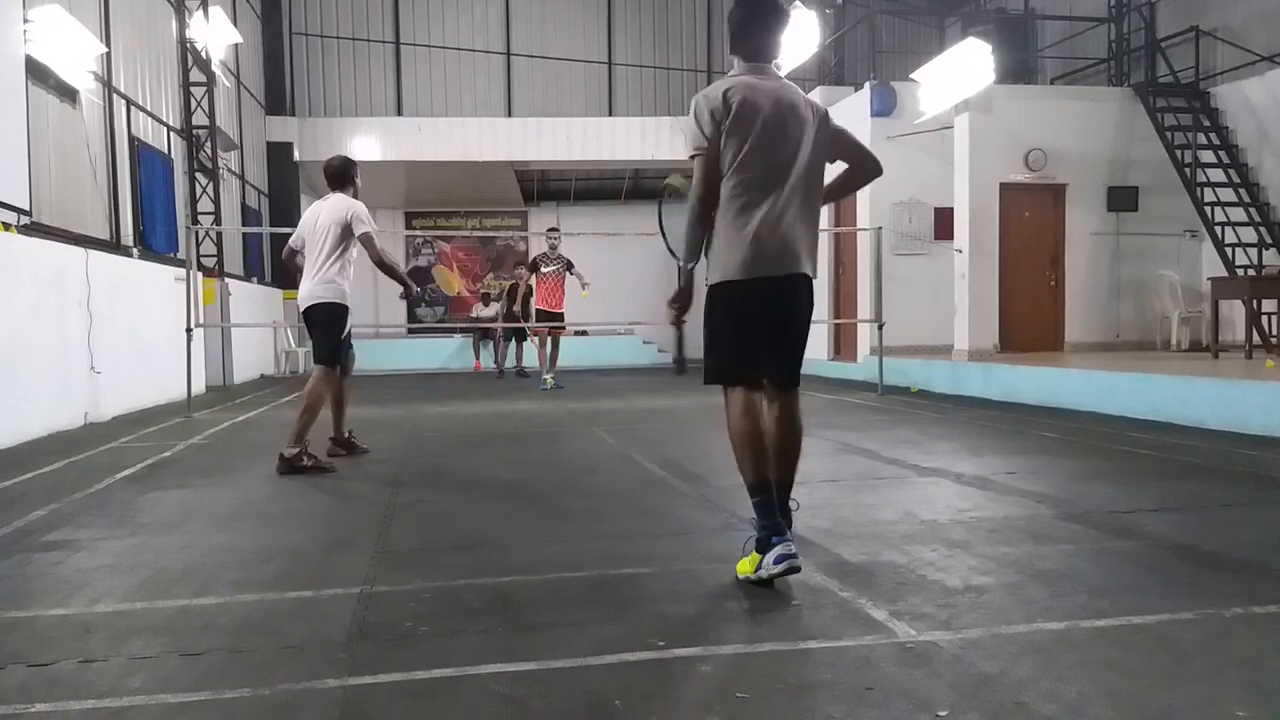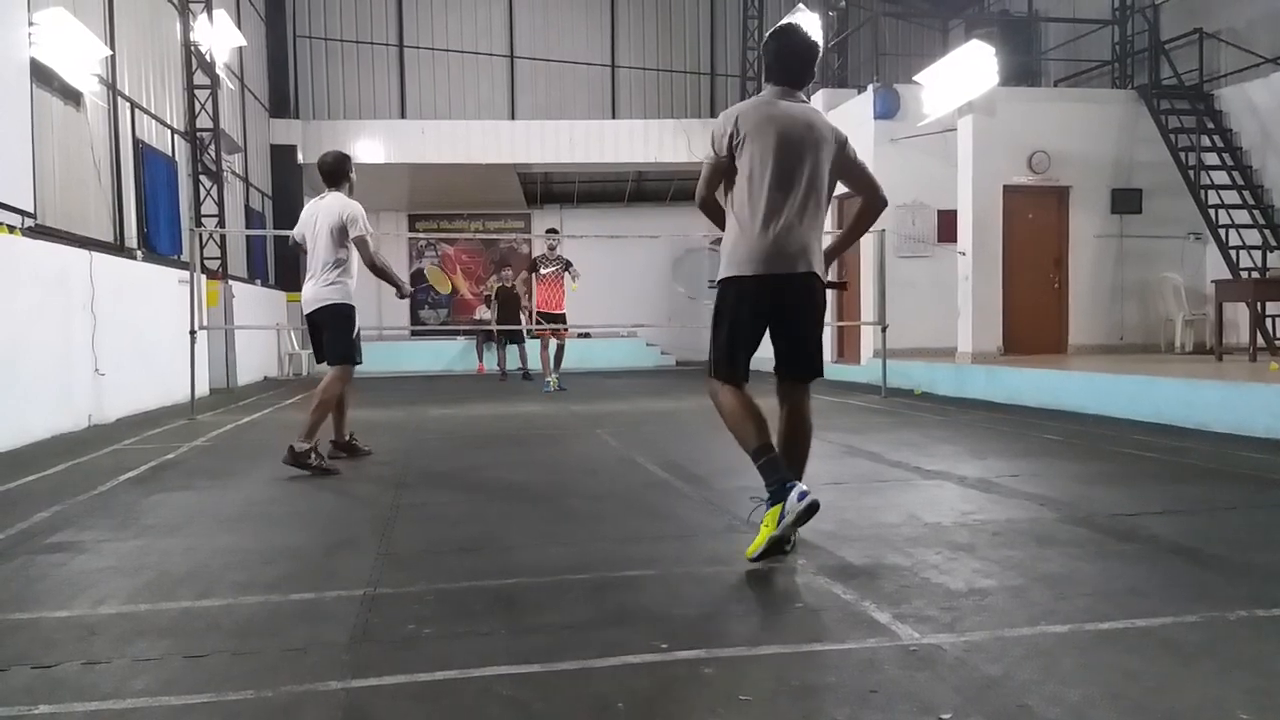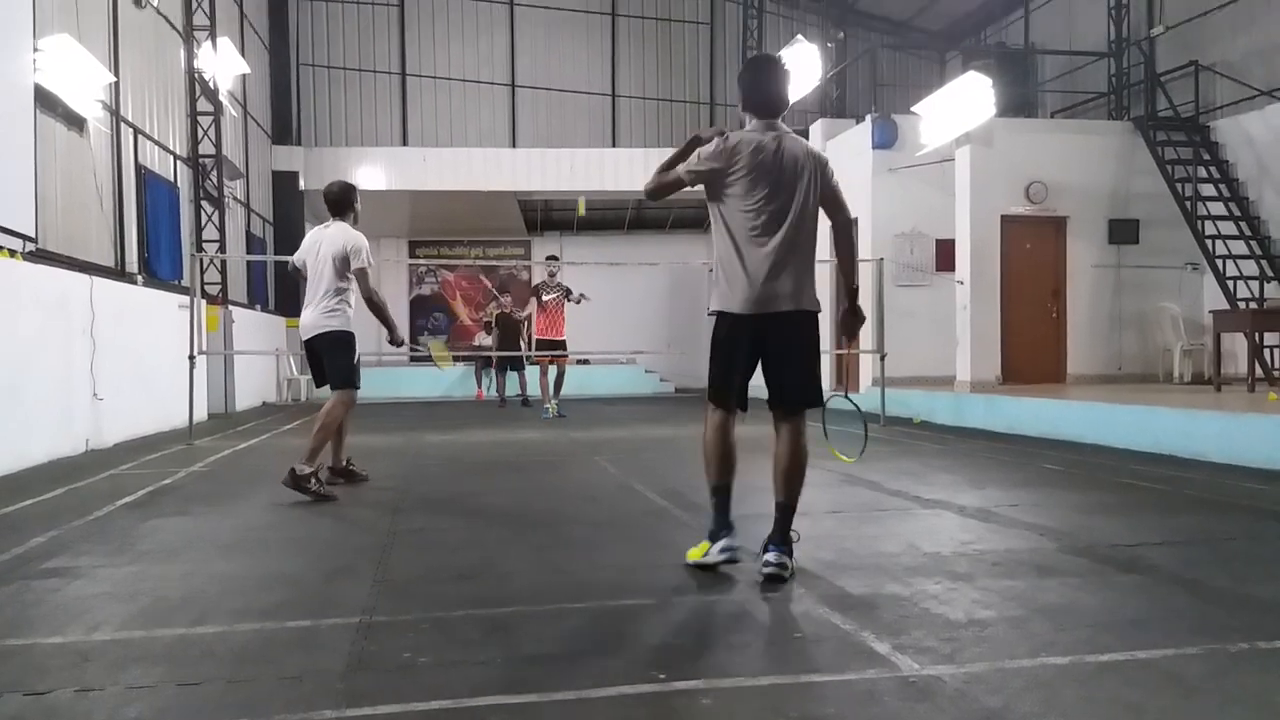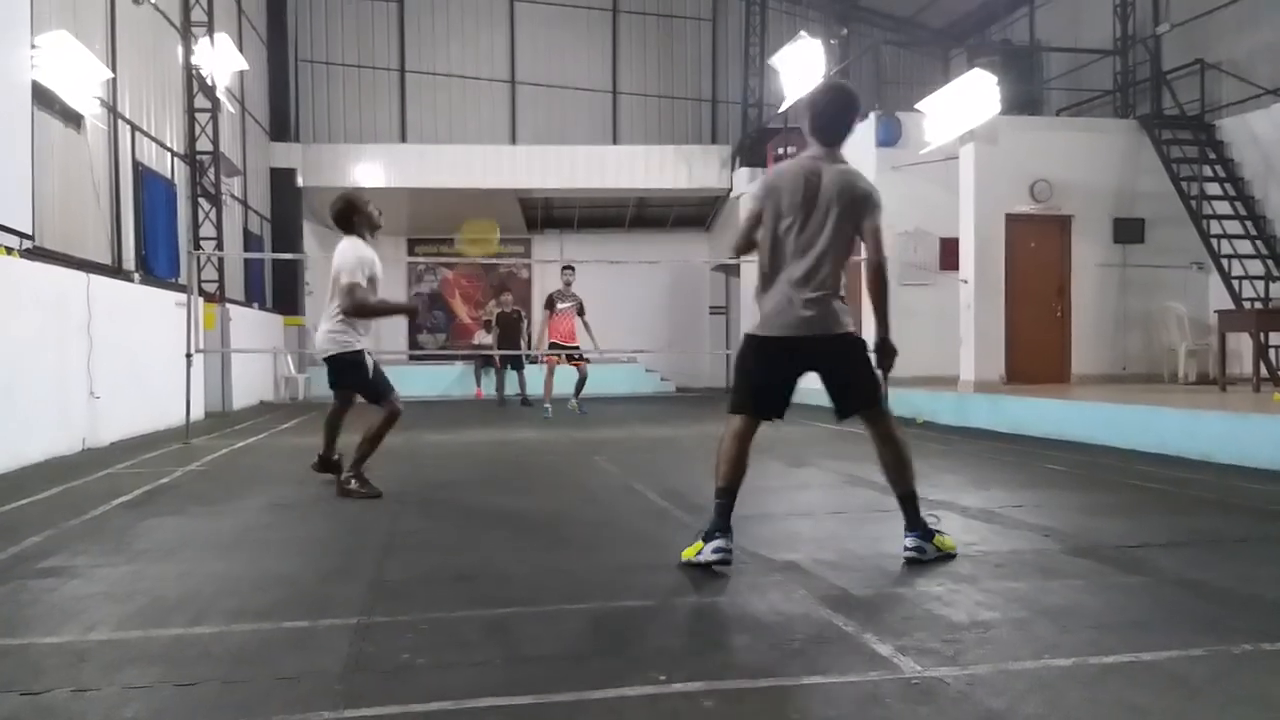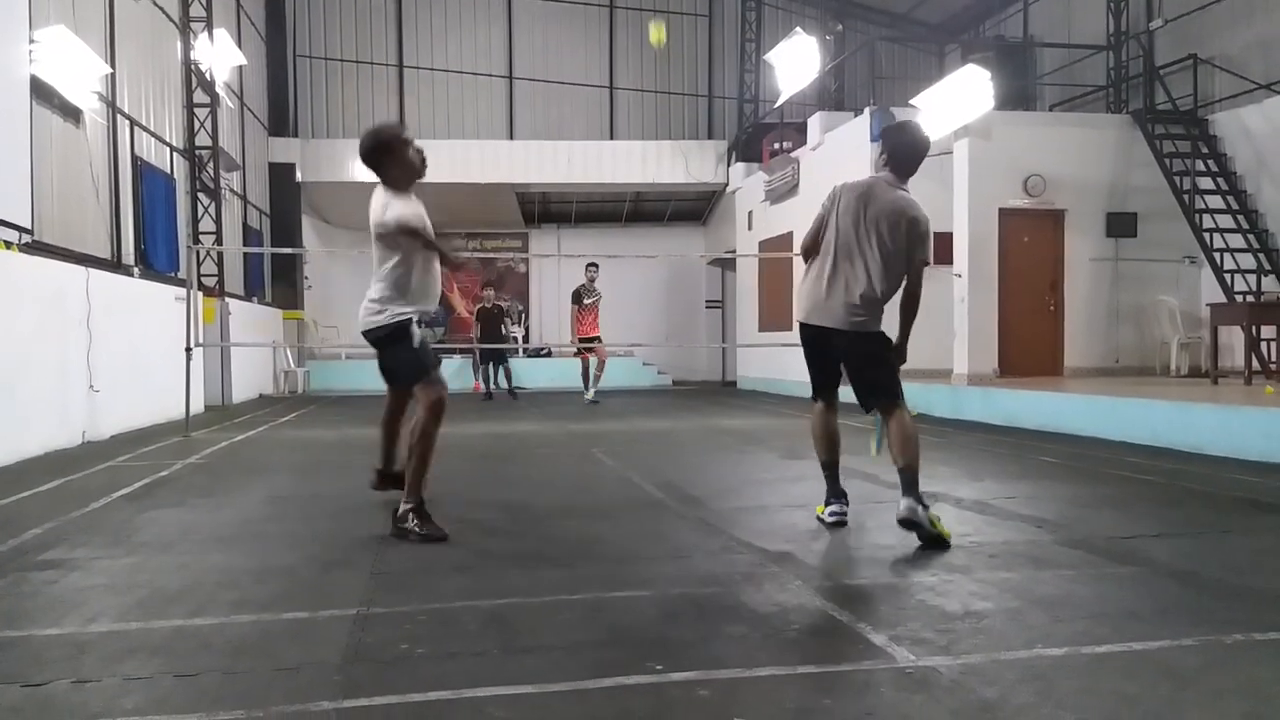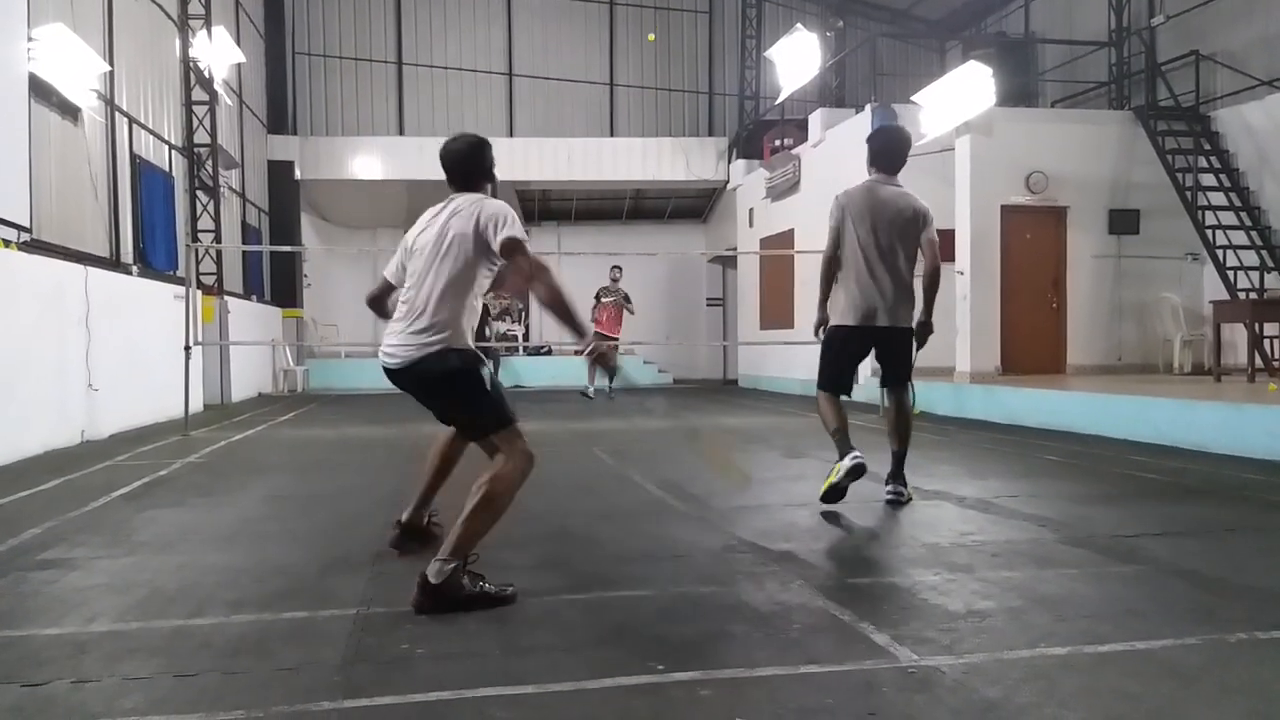
dt=0.5s
person 1, frame 1
left shoulder: (716, 99)
right shoulder: (806, 105)
left elbow: (704, 191)
right elbow: (868, 166)
left wrist: (686, 270)
left hip: (736, 265)
right hip: (795, 265)
left knee: (740, 393)
right knee: (781, 391)
left ankle: (773, 536)
right ankle: (779, 519)
person 1, frame 2
left shoulder: (737, 118)
right shoulder: (827, 130)
left elbow: (704, 197)
right elbow: (875, 199)
right wrist: (833, 250)
left hip: (748, 269)
right hip: (804, 272)
left knee: (726, 384)
right knee: (794, 390)
left ankle: (784, 490)
right ankle: (787, 495)
person 1, frame 3
left shoulder: (724, 150)
right shoulder: (811, 157)
left elbow: (652, 190)
right elbow: (844, 225)
left wrist: (692, 144)
right wrist: (850, 296)
left hip: (739, 304)
right hip: (797, 306)
left knee: (720, 411)
right knee: (790, 420)
left ankle: (721, 531)
right ankle: (780, 543)
person 1, frame 4
left shoulder: (778, 178)
right shoulder: (861, 188)
left elbow: (742, 246)
right elbow: (876, 263)
right wrist: (885, 332)
left hip: (772, 324)
right hip: (831, 327)
left knee: (741, 423)
right knee: (880, 422)
left ankle: (718, 536)
right ankle: (917, 531)
person 1, frame 5
left shoulder: (844, 192)
right shoulder: (915, 216)
left elbow: (807, 249)
right elbow: (913, 290)
right wrist: (902, 340)
left hip: (813, 315)
right hip: (860, 322)
left knee: (824, 403)
right knee: (894, 409)
left ankle: (835, 498)
right ankle: (912, 500)
person 1, frame 6
left shoulder: (846, 200)
right shoulder: (916, 207)
left elbow: (830, 258)
right elbow: (933, 266)
left wrist: (822, 308)
right wrist: (926, 315)
left hip: (849, 315)
right hip: (897, 317)
left knee: (828, 394)
right knee: (897, 394)
left ankle: (848, 455)
right ankle: (896, 479)
person 2, frame 1
left shoulder: (312, 210)
right shoulder: (353, 208)
left elbow: (289, 255)
right elbow: (377, 257)
right wrist: (408, 284)
left hip: (309, 298)
right hip: (330, 298)
left knee: (342, 365)
right knee: (326, 371)
left ankle: (340, 436)
right ankle: (293, 452)
person 2, frame 2
left shoulder: (310, 208)
right shoulder: (349, 207)
left elbow: (298, 241)
right elbow: (370, 259)
right wrist: (400, 285)
left hip: (313, 299)
right hip: (335, 299)
left knee: (341, 369)
right knee: (341, 371)
left ankle: (342, 439)
right ankle: (303, 446)
person 2, frame 3
left shoulder: (313, 236)
right shoulder: (353, 239)
left elbow: (297, 267)
right elbow: (368, 294)
right wrist: (393, 329)
left hip: (310, 325)
right hip: (334, 326)
left knee: (342, 393)
right knee: (344, 396)
left ankle: (339, 464)
right ankle: (304, 469)
person 2, frame 4
left shoulder: (353, 249)
right shoulder: (357, 253)
right elbow: (349, 306)
left wrist: (394, 304)
right wrist: (398, 309)
left hip: (337, 342)
right hip: (345, 343)
left knee: (343, 400)
right knee: (391, 408)
left ankle: (327, 459)
right ankle: (351, 475)
person 2, frame 5
left shoulder: (402, 197)
right shoulder: (391, 206)
right elbow: (409, 231)
left hip: (402, 315)
right hip: (393, 317)
left knee: (400, 394)
right knee: (432, 397)
left ankle: (389, 470)
right ankle: (410, 508)
person 2, frame 6
left shoulder: (423, 224)
right shoulder: (491, 212)
left elbow: (377, 297)
right elbow: (532, 273)
right wrist: (584, 334)
left hip: (396, 356)
right hip: (438, 354)
left knee: (464, 424)
right knee: (515, 456)
left ankle: (413, 520)
right ankle: (444, 576)
